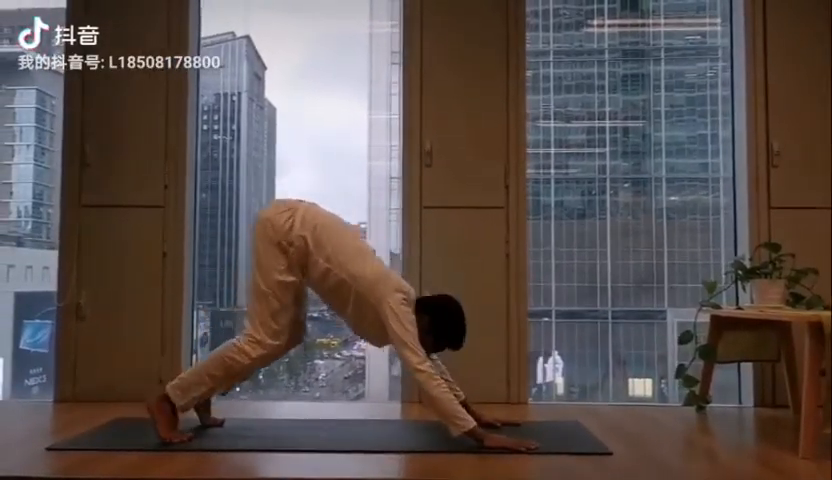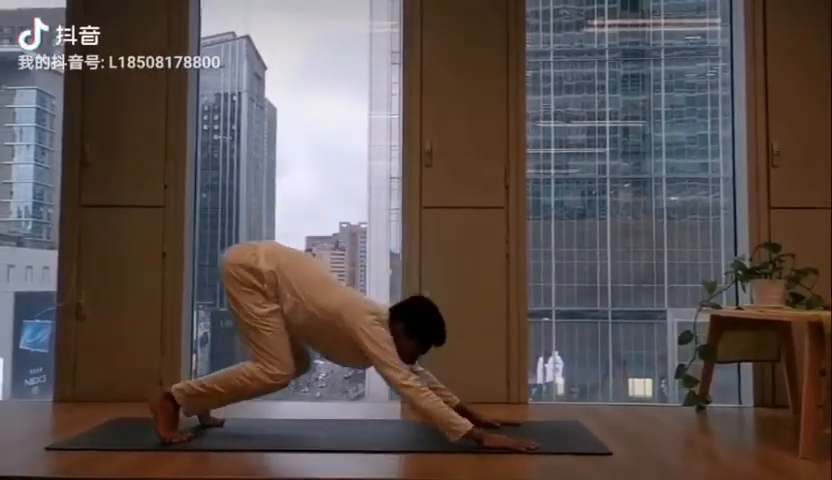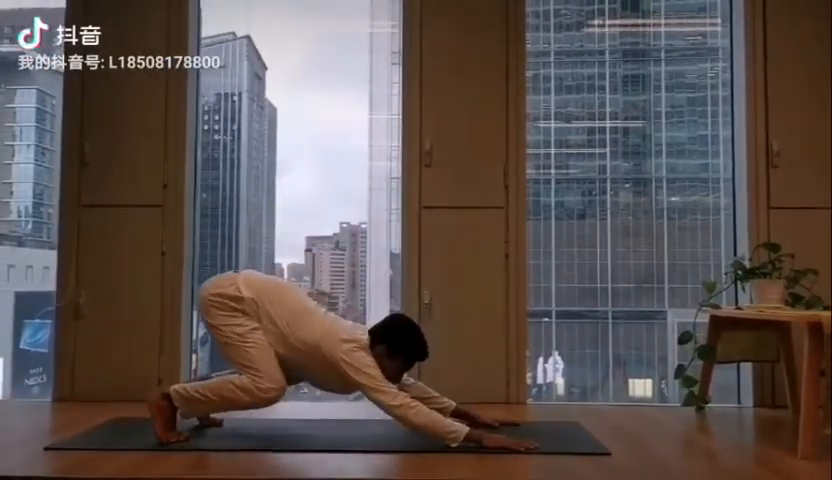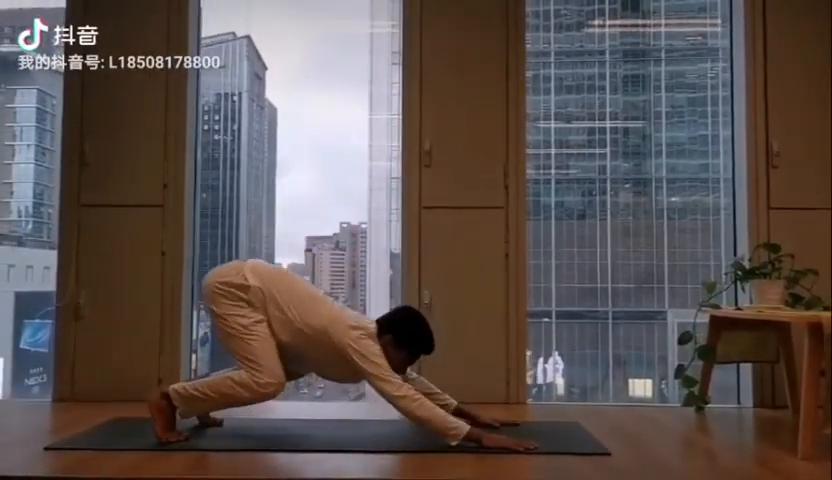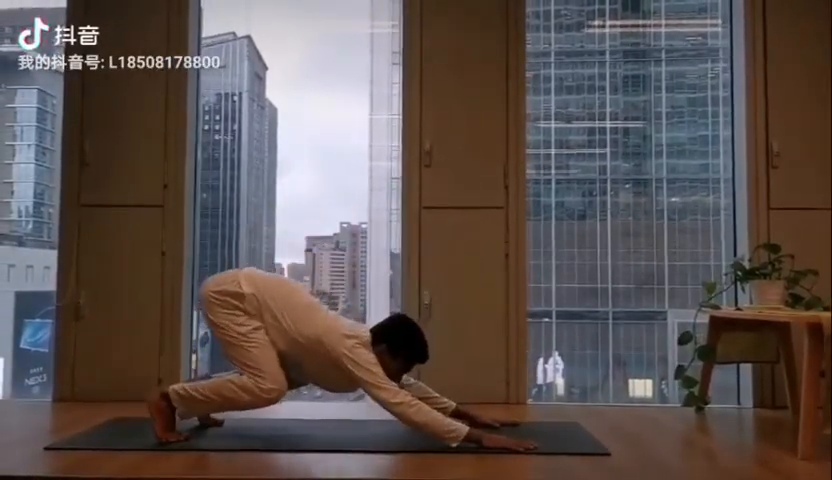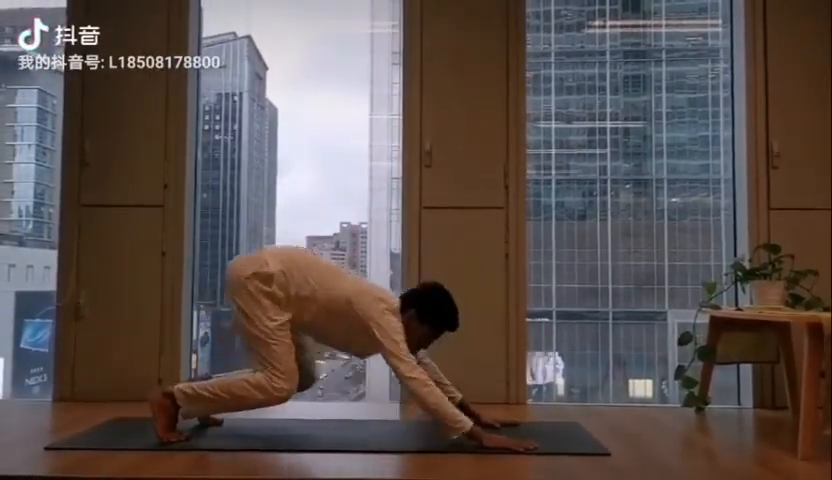
dt=0.3s
person 1, frame 1
left shoulder: (404, 304)
right shoulder: (397, 305)
left elbow: (429, 363)
right elbow: (422, 372)
left wrist: (470, 410)
right wrist: (479, 434)
left hip: (293, 228)
right hip: (285, 227)
left knee: (290, 336)
right knee: (267, 339)
left ankle: (198, 395)
right ankle: (170, 401)
person 1, frame 2
left shoulder: (381, 324)
right shoulder: (371, 327)
left elbow: (415, 375)
right elbow: (409, 387)
left wrist: (467, 413)
right wrist: (477, 436)
left hip: (264, 265)
right hip: (249, 266)
left knee: (295, 364)
right knee: (277, 371)
left ankle: (197, 400)
right ankle: (173, 400)
person 1, frame 3
left shoulder: (362, 346)
right shoulder: (350, 353)
left elbow: (406, 388)
right elbow: (399, 403)
left wrist: (466, 414)
right wrist: (475, 436)
left hip: (248, 294)
right hip: (227, 296)
left knee: (287, 373)
right knee: (268, 387)
left ankle: (197, 401)
right ankle: (170, 400)
person 1, frame 4
left shoulder: (367, 336)
right shoulder: (359, 342)
left elbow: (409, 382)
right elbow: (403, 396)
left wrist: (466, 413)
right wrist: (476, 436)
left hip: (250, 283)
right hip: (233, 285)
left knee: (293, 368)
right knee: (267, 382)
left ankle: (195, 402)
right ankle: (170, 400)
person 1, frame 5
left shoulder: (364, 344)
right shoulder: (353, 350)
left elbow: (408, 388)
right elbow: (399, 402)
left wrist: (466, 414)
right wrist: (475, 437)
left hip: (248, 292)
right hip: (229, 294)
left knee: (294, 375)
right knee: (268, 387)
left ankle: (197, 402)
right ankle: (169, 400)
person 1, frame 6
left shoulder: (386, 314)
right shoulder: (382, 314)
left elbow: (423, 366)
right elbow: (414, 380)
left wrist: (469, 411)
right wrist: (477, 433)
left hip: (266, 274)
right hip: (258, 276)
left knee: (302, 378)
right knee: (280, 385)
left ankle: (198, 400)
right ankle: (173, 399)
